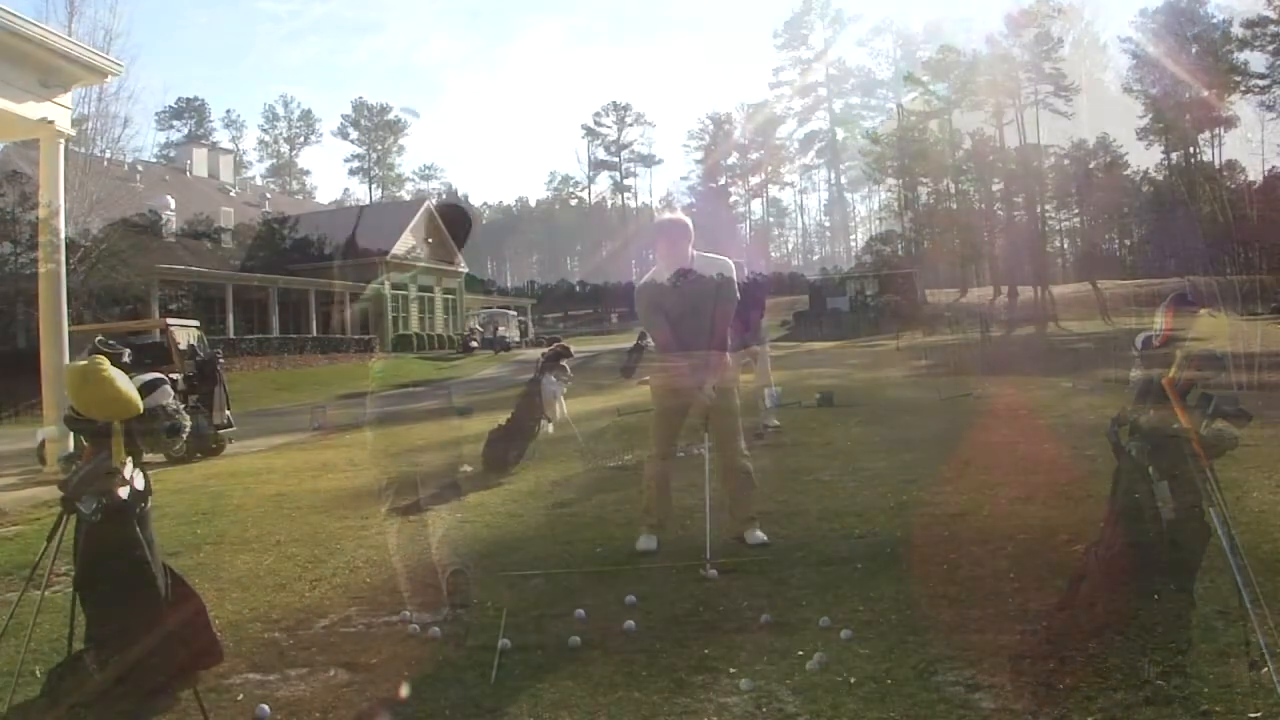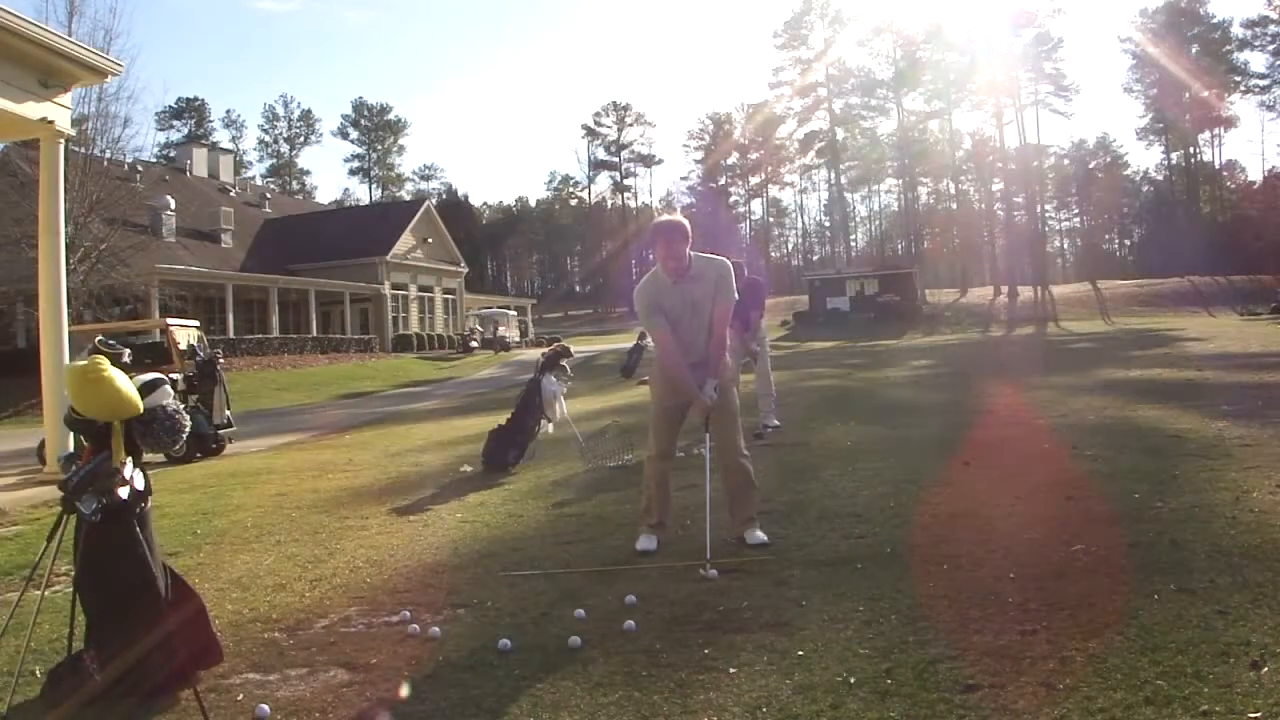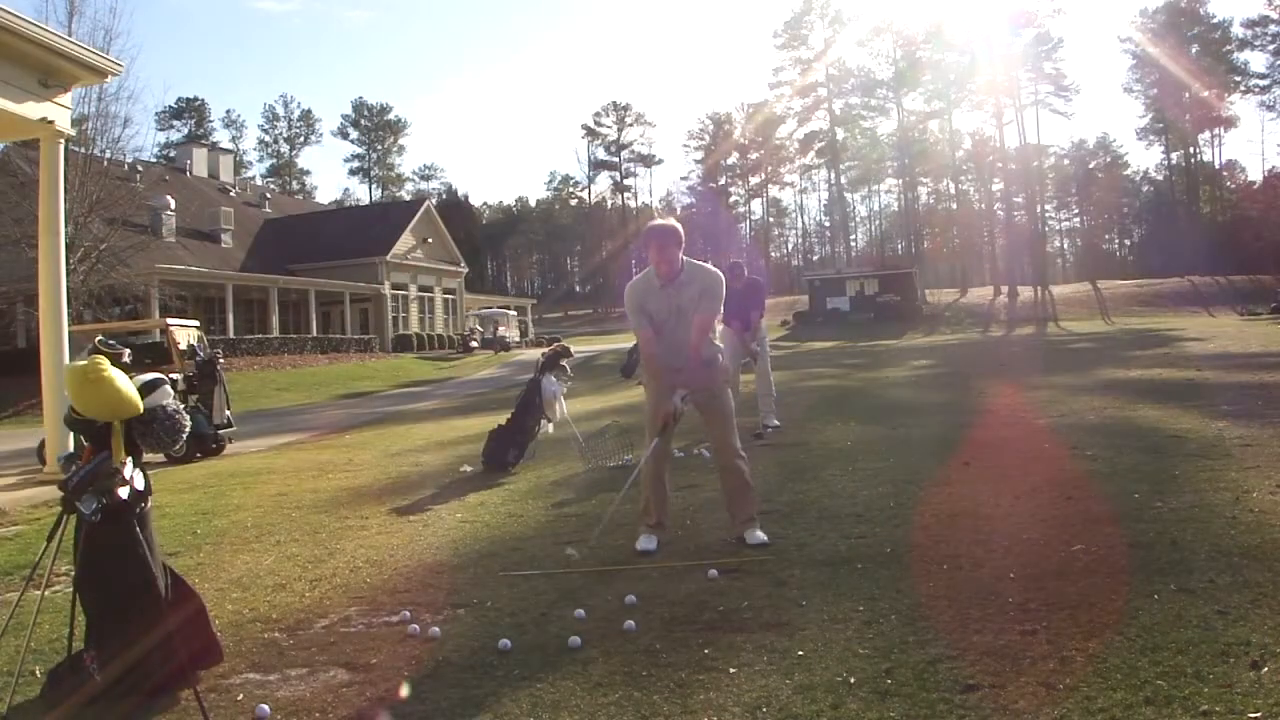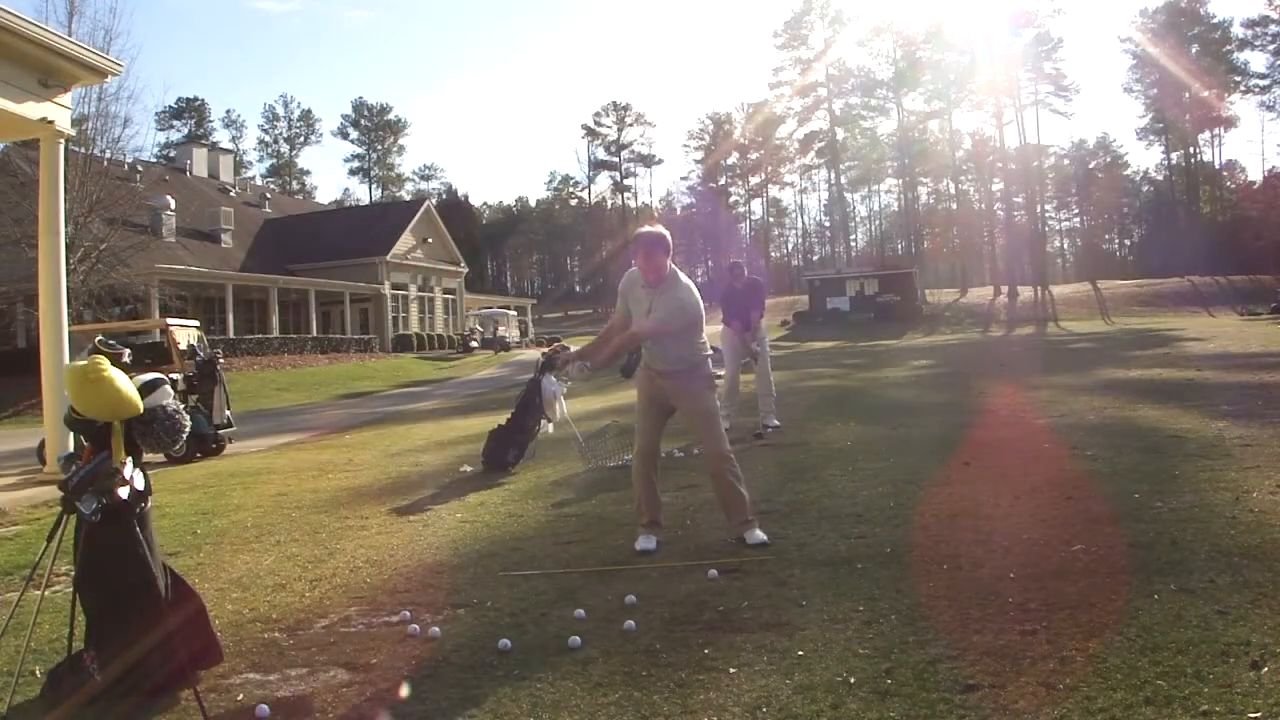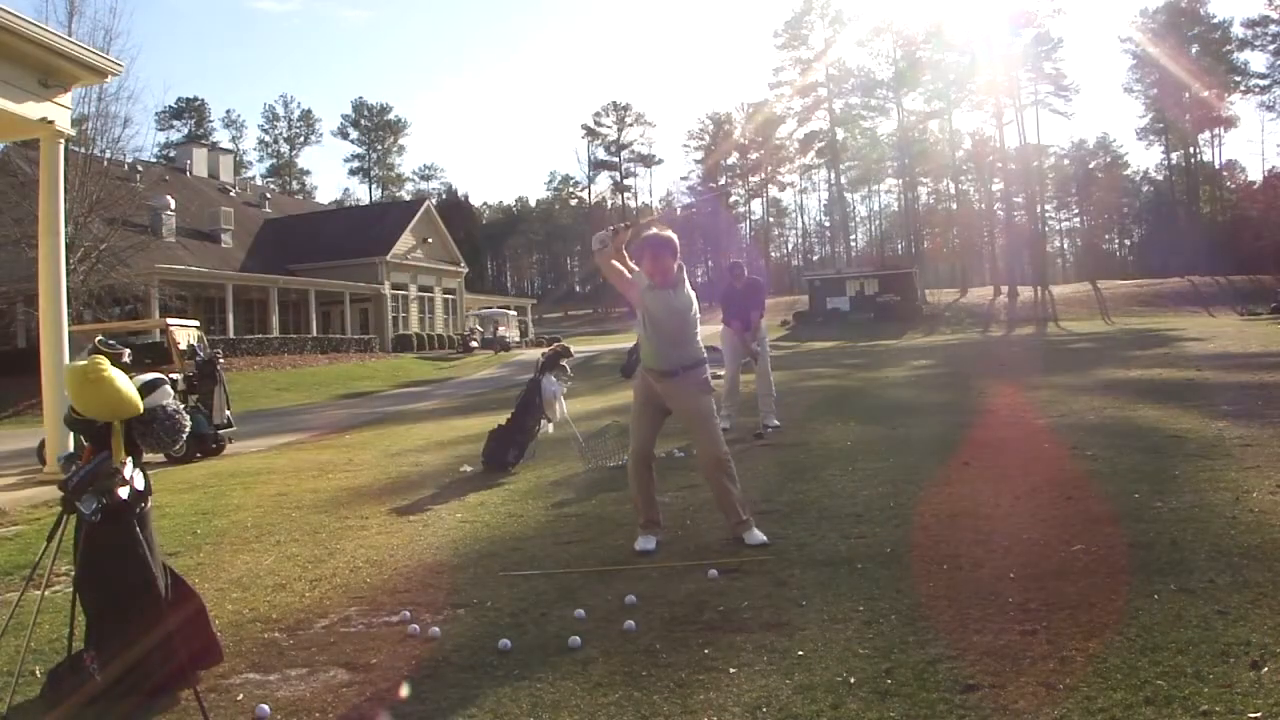
dt=0.3s
person 1, frame 1
left shoulder: (721, 270)
right shoulder: (649, 291)
left elbow: (721, 330)
right elbow: (665, 346)
left wrist: (710, 380)
right wrist: (699, 390)
left hip: (716, 371)
right hip: (672, 378)
left knee: (733, 450)
right knee: (660, 454)
left ankle: (746, 522)
right ankle: (651, 527)
person 1, frame 2
left shoulder: (719, 270)
right shoulder: (646, 292)
left elbow: (719, 330)
right elbow: (668, 349)
left wrist: (711, 381)
right wrist: (695, 396)
left hip: (715, 367)
right hip: (670, 373)
left knee: (733, 450)
right knee: (659, 453)
left ankle: (746, 522)
right ankle: (651, 526)
person 1, frame 3
left shoulder: (709, 279)
right shoulder: (636, 291)
left elbow: (697, 340)
right elbow: (648, 350)
left wrist: (685, 390)
right wrist: (665, 396)
left hip: (705, 369)
right hip: (661, 373)
left knee: (729, 449)
right knee: (655, 453)
left ankle: (746, 522)
right ankle: (651, 527)
person 1, frame 4
left shoulder: (682, 298)
right shoulder: (631, 280)
left elbow: (632, 337)
right elbow: (615, 327)
left wrist: (590, 363)
right wrist: (582, 353)
left hip: (691, 377)
right hip: (653, 374)
left knee: (718, 451)
right knee: (644, 453)
left ankle: (745, 522)
right ankle: (649, 527)
person 1, frame 5
left shoulder: (673, 304)
right shoulder: (650, 275)
left elbow: (626, 283)
left wrist: (605, 255)
right wrist: (617, 247)
left hip: (687, 379)
right hip: (649, 376)
left knee: (713, 452)
right knee: (639, 454)
left ankle: (741, 523)
right ankle: (648, 527)
